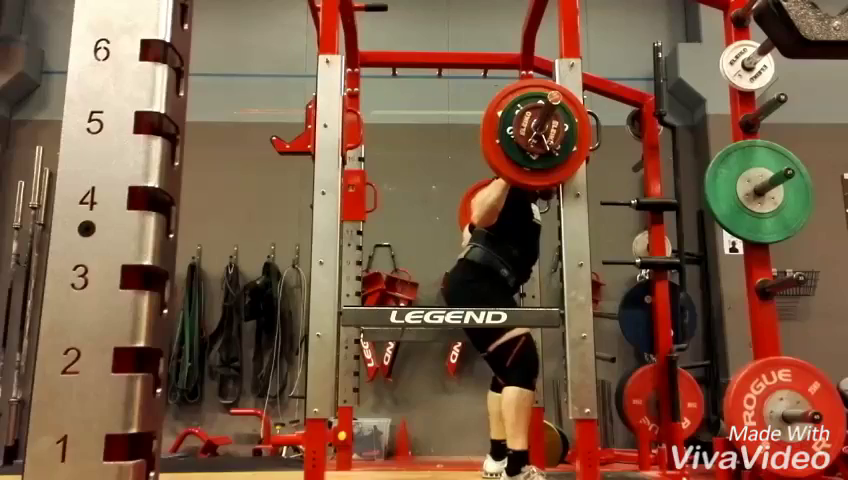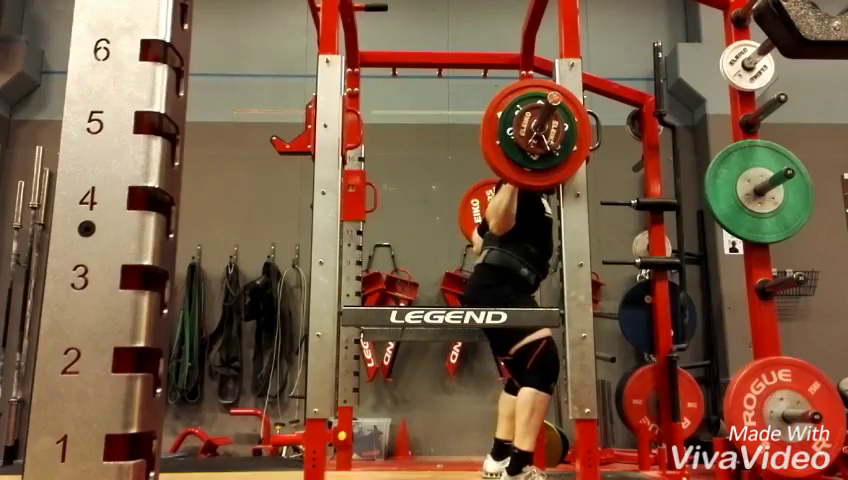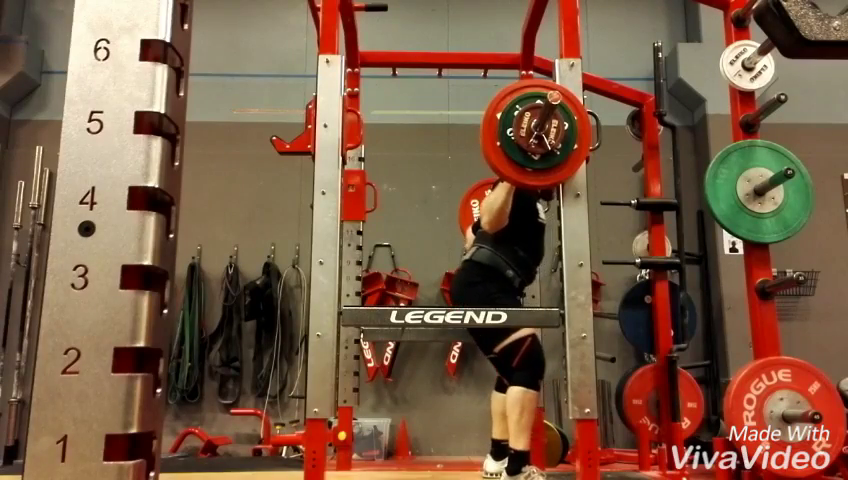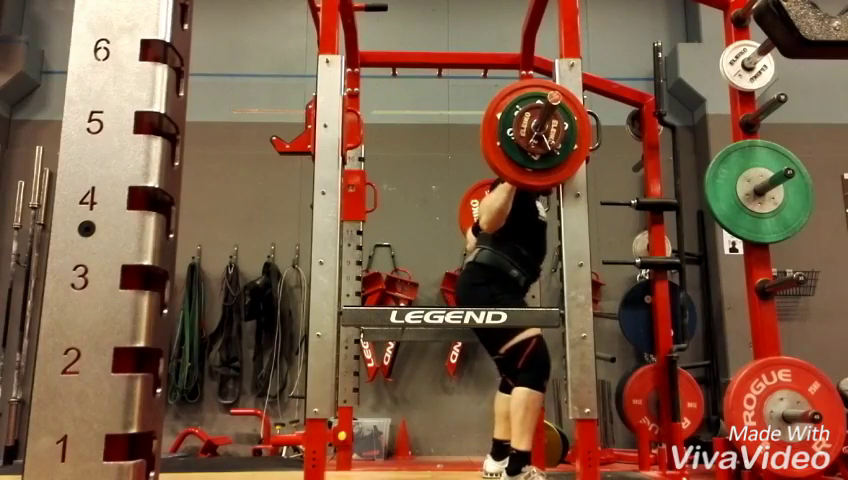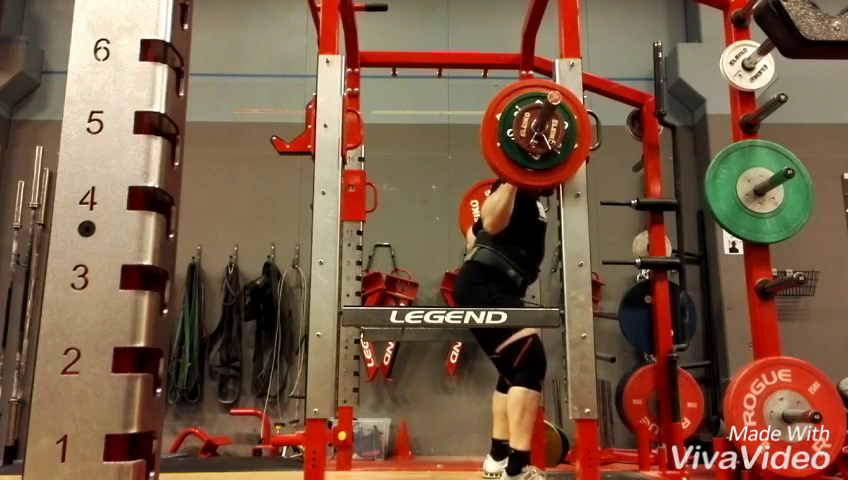
dt=0.3s
person 1, frame 1
left shoulder: (522, 198)
right shoulder: (517, 190)
left elbow: (471, 232)
right elbow: (481, 216)
left hip: (480, 286)
right hip: (476, 285)
left knee: (509, 368)
right knee: (522, 364)
person 1, frame 2
left shoulder: (528, 195)
right shoulder: (524, 188)
left elbow: (478, 240)
right elbow: (498, 224)
left hip: (499, 288)
right hip: (497, 287)
left knee: (525, 372)
right knee: (543, 364)
person 1, frame 3
left shoulder: (524, 197)
right shoulder: (521, 190)
left elbow: (473, 235)
right elbow: (491, 221)
left hip: (487, 287)
right hip: (482, 286)
left knee: (514, 369)
right knee: (529, 364)
person 1, frame 4
left shoulder: (524, 196)
right shoulder: (520, 189)
left elbow: (474, 235)
right elbow: (488, 221)
right wrist: (511, 178)
left hip: (489, 287)
right hip: (486, 287)
left knee: (517, 370)
right knee: (534, 364)
person 1, frame 5
left shoulder: (526, 197)
right shoulder: (520, 190)
left elbow: (474, 235)
right elbow: (493, 223)
right wrist: (511, 180)
left hip: (488, 288)
right hip: (484, 286)
left knee: (515, 369)
right knee: (530, 363)
